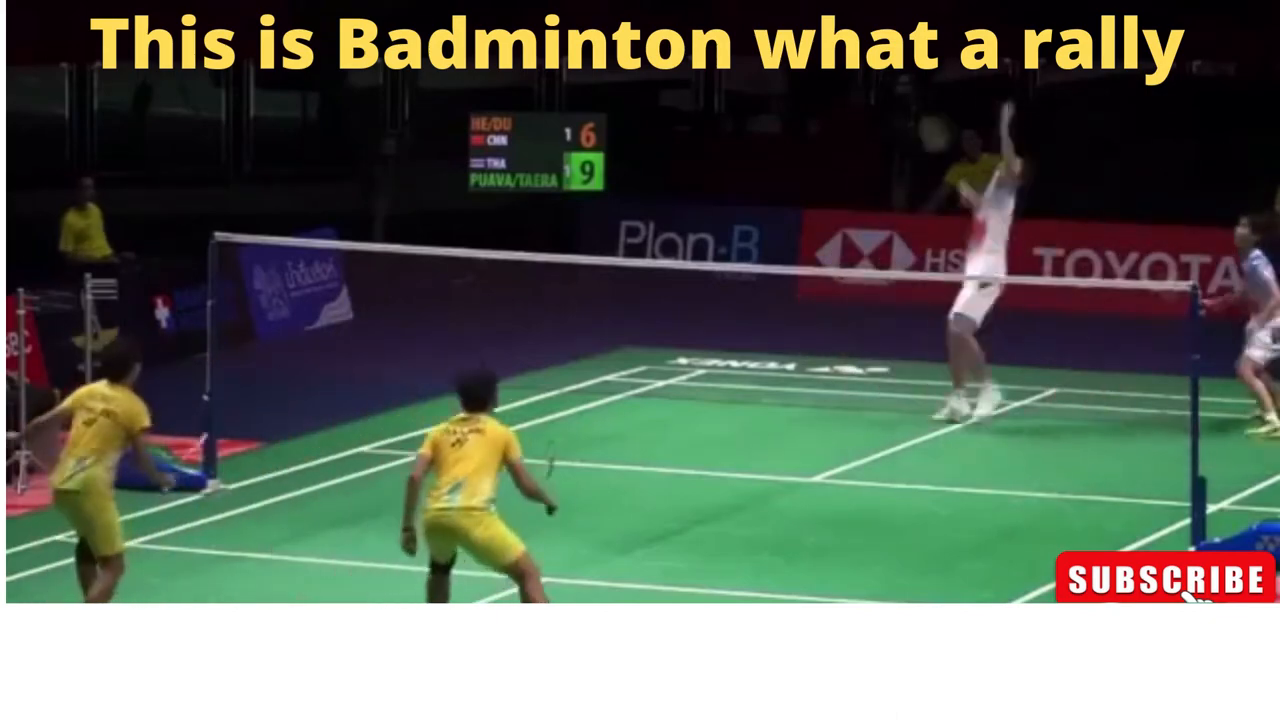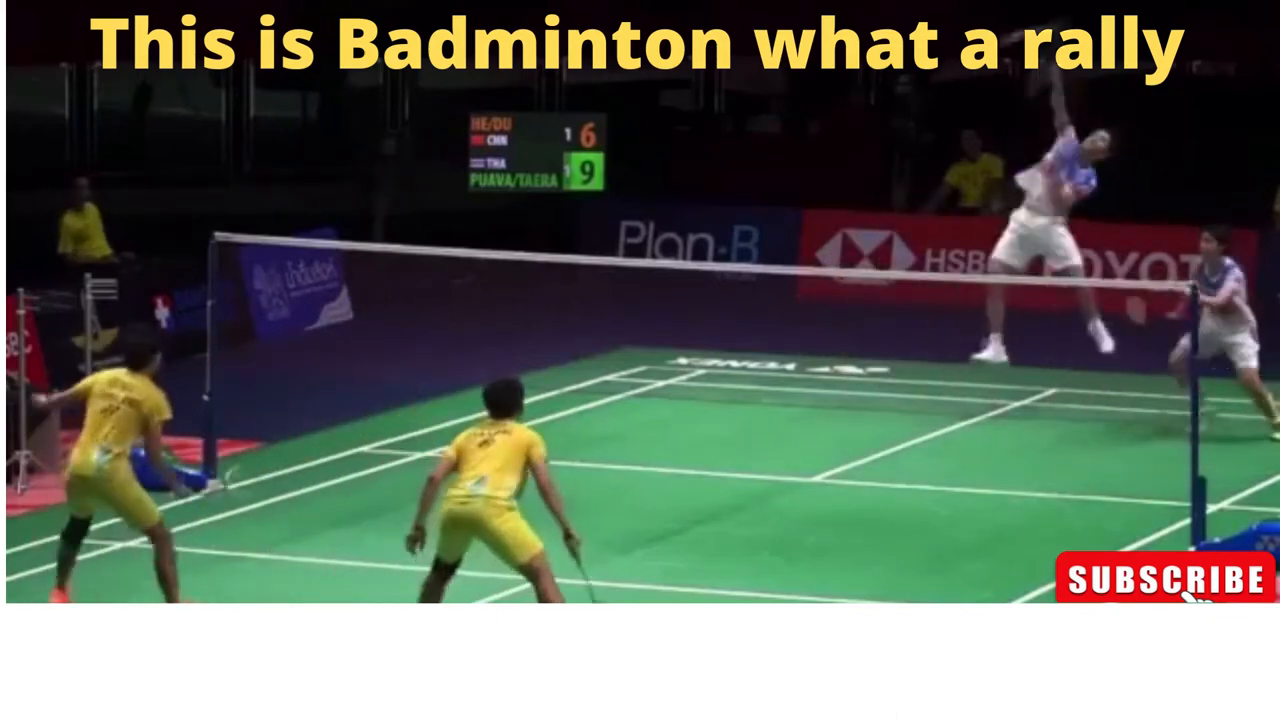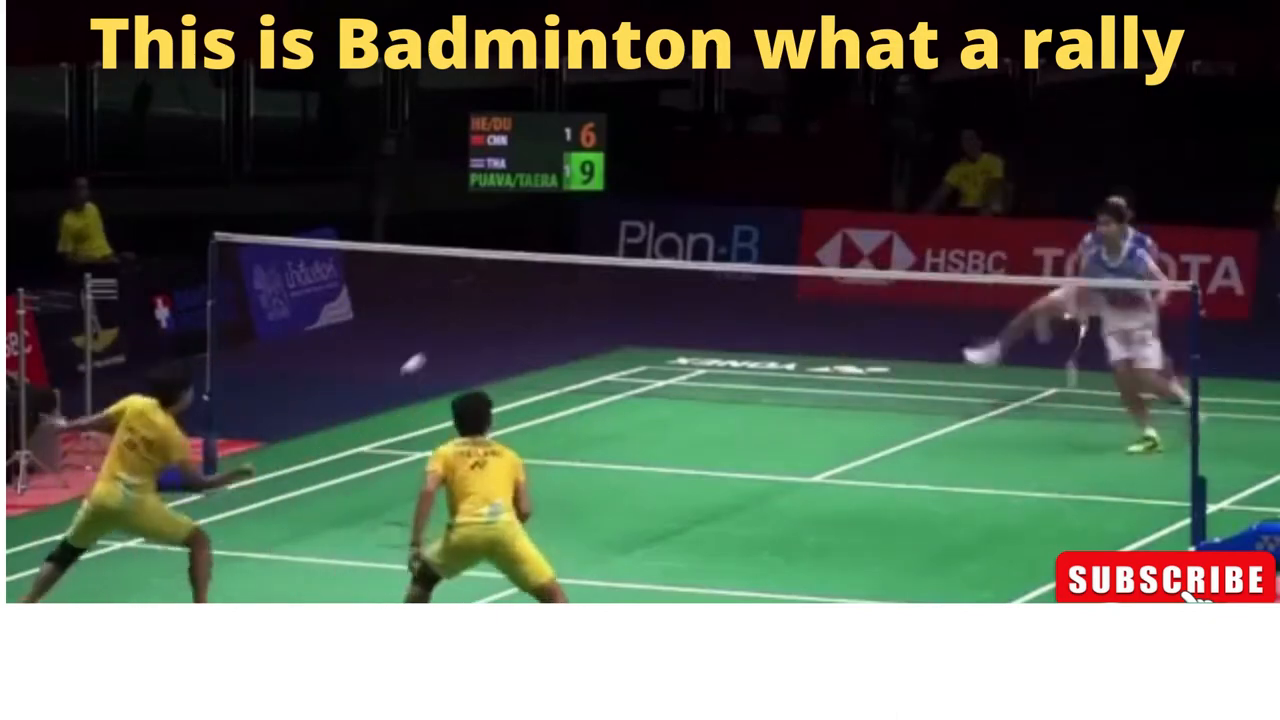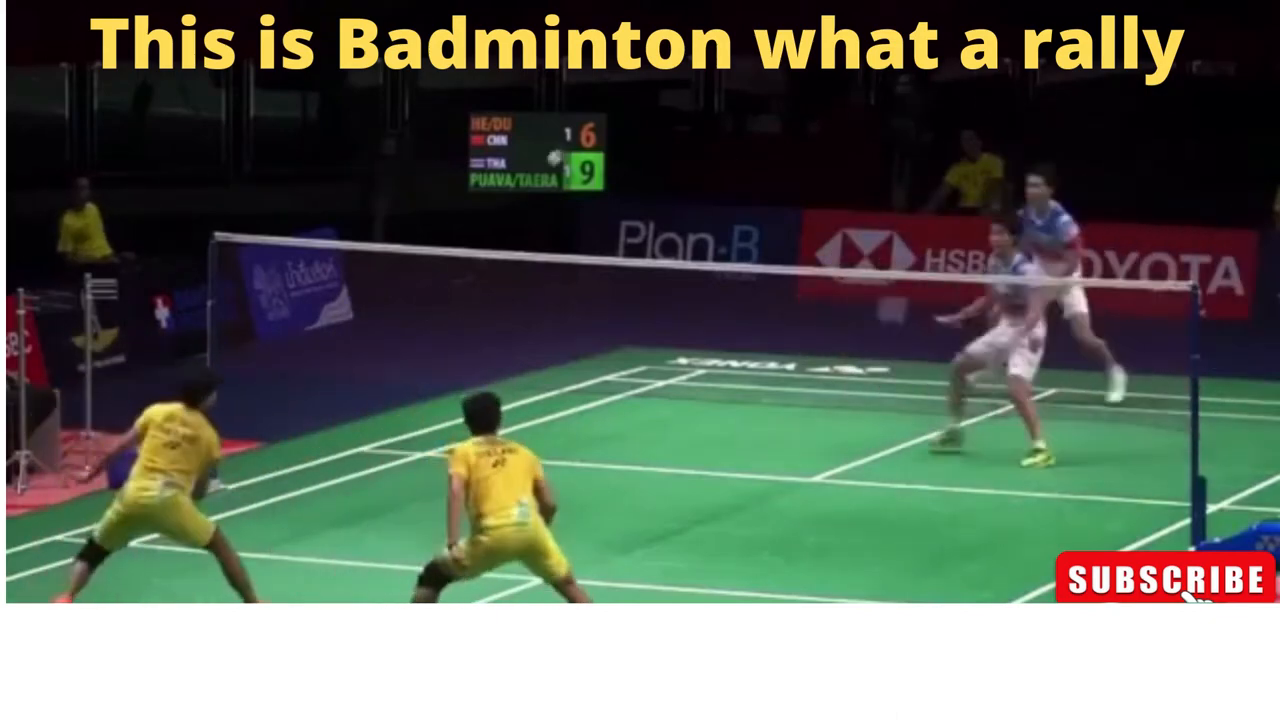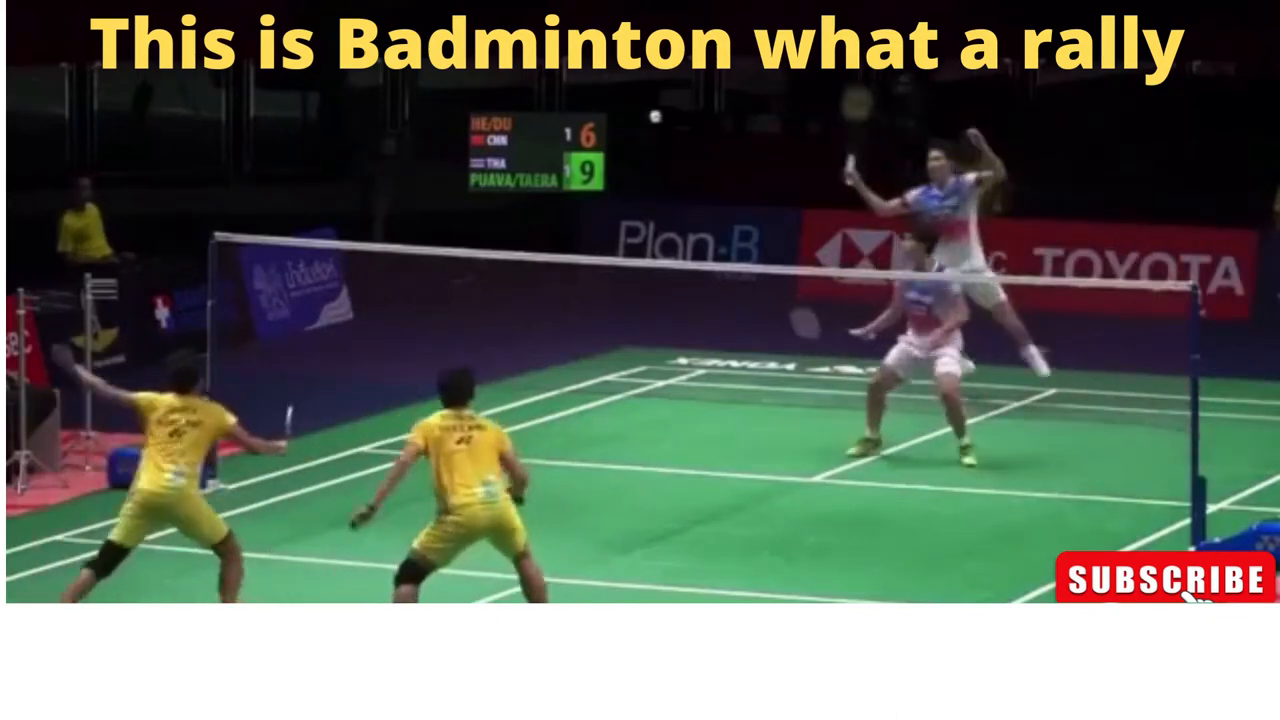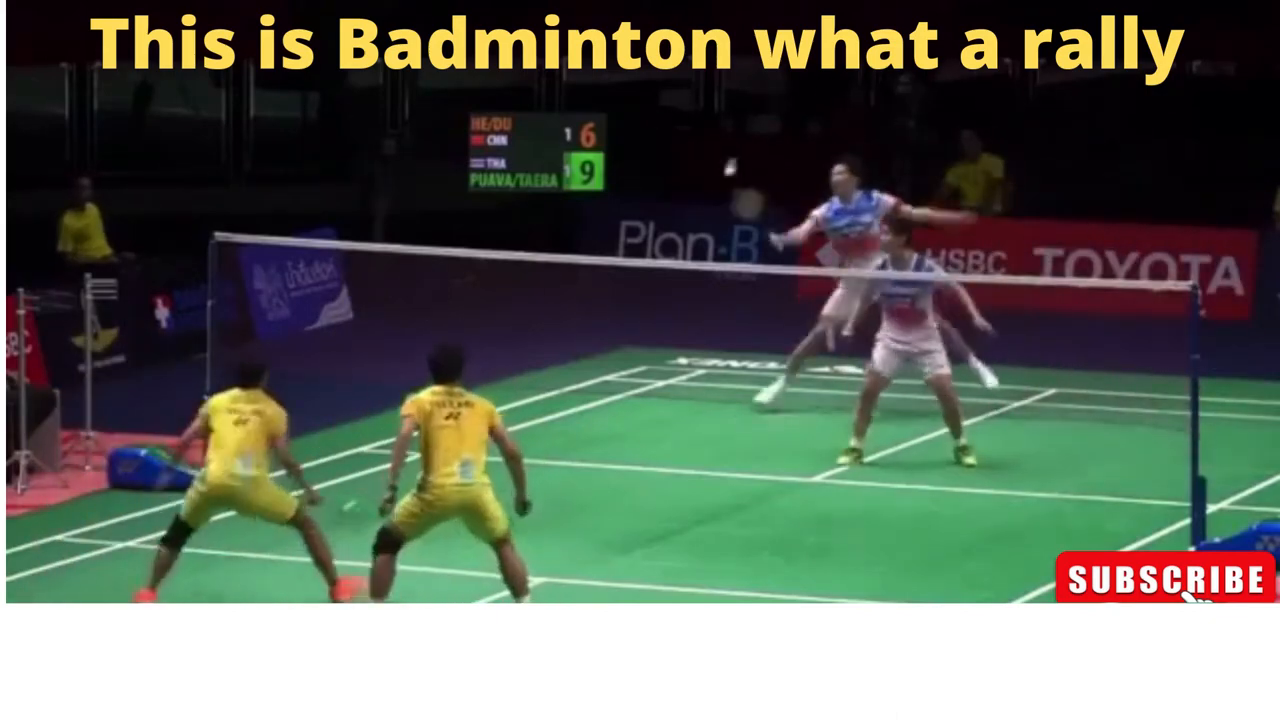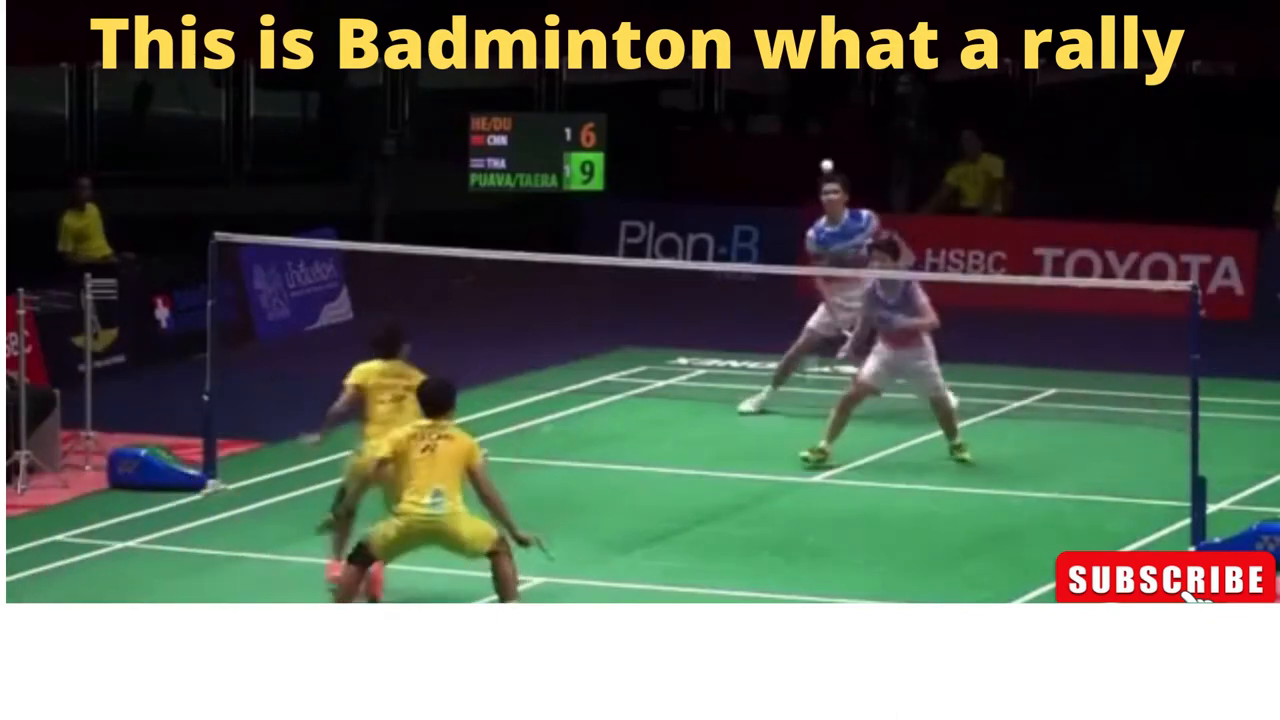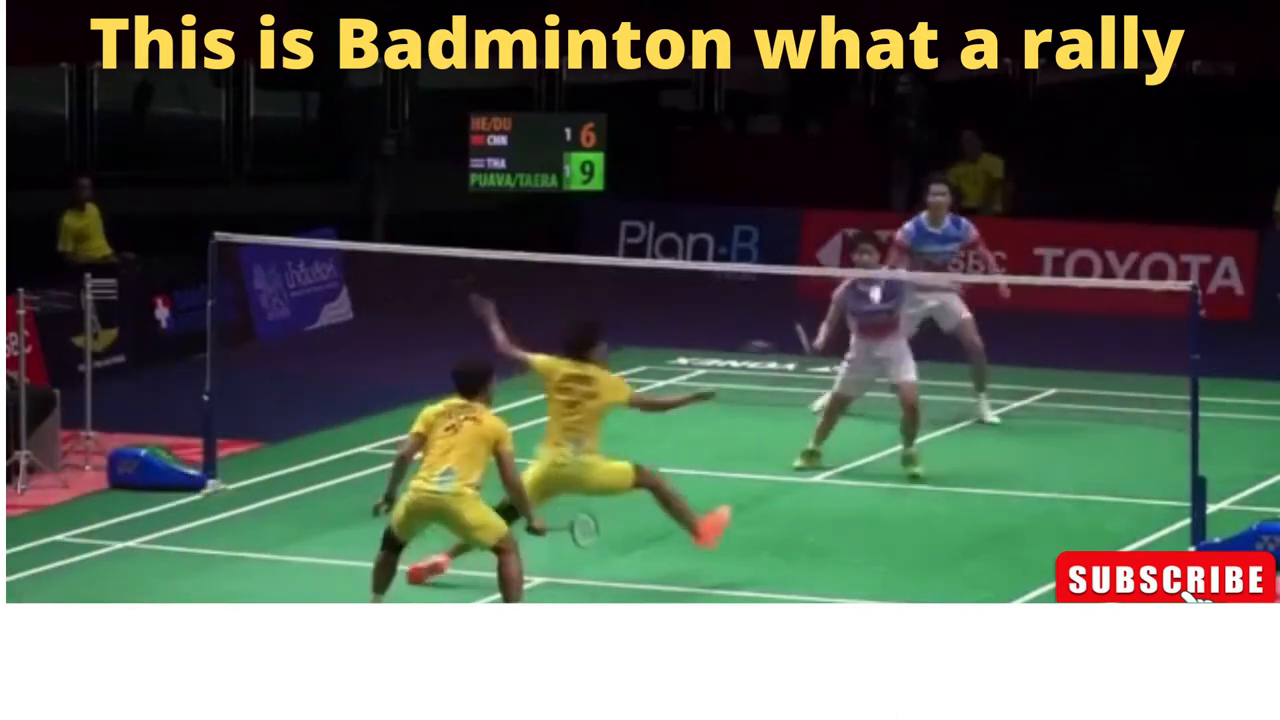
dt=0.3s
person 1, frame 1
left shoulder: (86, 393)
right shoulder: (134, 406)
left elbow: (46, 420)
right elbow: (142, 458)
right wrist: (162, 478)
left hip: (62, 486)
right hip: (91, 491)
left knee: (89, 542)
right knee: (113, 566)
person 1, frame 2
left shoulder: (104, 378)
right shoulder: (154, 397)
left elbow: (63, 398)
right elbow: (154, 452)
left wrist: (46, 402)
right wrist: (175, 484)
left hip: (79, 470)
right hip: (111, 475)
left knee: (78, 525)
right knee: (161, 538)
left ankle: (60, 591)
person 1, frame 3
left shoulder: (133, 404)
right shoulder: (172, 436)
left elbow: (94, 422)
right elbow: (197, 483)
left wrist: (67, 425)
right wrist: (235, 475)
left hip: (101, 499)
right hip: (136, 505)
left knee: (66, 552)
right knee: (200, 542)
person 1, frame 4
left shoulder: (156, 412)
right shoulder: (209, 438)
left elbow: (118, 449)
right elbow: (199, 490)
left wrist: (92, 473)
right wrist: (192, 498)
left hip: (130, 499)
right hip: (169, 503)
left knee: (91, 553)
right knee: (221, 547)
left ankle: (65, 601)
person 1, frame 5
left shoulder: (153, 403)
right shoulder: (213, 413)
left elbow: (108, 392)
right elbow: (252, 445)
left wrist: (74, 368)
right wrist: (275, 447)
left hip: (145, 493)
right hip: (181, 495)
left knee: (106, 559)
right knee: (230, 552)
person 1, frame 6
left shoulder: (216, 402)
right shoulder: (272, 409)
left elbow: (184, 441)
right elbow: (283, 454)
right wrist: (306, 488)
left hip: (214, 480)
right hip: (249, 482)
left knee: (178, 532)
right knee: (305, 524)
left ankle: (148, 594)
right ankle: (337, 586)
person 1, frame 7
left shoulder: (364, 372)
right shoulder: (418, 380)
left elbow: (340, 408)
left wrist: (320, 432)
left hip: (368, 456)
left knee: (345, 502)
left ankle: (337, 564)
right ankle: (375, 569)
person 1, frame 8
left shoulder: (555, 368)
right shoulder: (609, 383)
left elbow: (505, 350)
right elbow: (651, 404)
left wrist: (490, 316)
right wrist: (691, 398)
left hip: (548, 466)
right hip: (583, 467)
left knee: (504, 516)
right knee: (651, 479)
left ankle: (443, 560)
right ankle: (700, 529)
person 2, frame 1
left shoulder: (1005, 184)
right shoulder: (996, 191)
left elbow: (1010, 164)
left wrist: (1005, 125)
right wrist: (971, 198)
left hip: (985, 272)
right hip: (977, 270)
left knee: (959, 331)
right knee: (954, 331)
left ankle: (987, 388)
right ankle: (958, 400)
person 2, frame 2
left shoulder: (1088, 179)
right shoulder: (1069, 140)
left elbow: (1062, 202)
right elbow: (1059, 109)
left wrist: (1053, 179)
right wrist: (1057, 80)
left hip: (1050, 226)
right hip: (1024, 219)
left knee: (1076, 276)
right knee: (995, 276)
left ankle: (1095, 325)
right ankle: (995, 344)
person 2, frame 3
right shoulder: (1093, 240)
right elbow: (1074, 264)
right hip: (1088, 288)
right knee: (1035, 311)
left ankle: (1173, 384)
right ankle: (996, 350)
person 2, frame 4
left shoulder: (1063, 221)
right shoulder: (1024, 214)
left elbow: (1076, 259)
left wrist: (1049, 275)
left hip: (1065, 278)
right hip: (1038, 275)
left knee: (1083, 336)
left ankle: (1114, 372)
person 2, frame 5
left shoulder: (966, 184)
right shoulder: (921, 195)
left elbow: (999, 174)
right elbow: (884, 209)
left wrist: (982, 146)
right wrist: (859, 183)
left hip: (971, 264)
right hip: (941, 268)
left knee: (1004, 313)
left ankle: (1029, 349)
person 2, frame 6
left shoulder: (874, 201)
right shoulder: (825, 212)
left elbow: (912, 214)
right elbow: (801, 233)
left wrist: (959, 217)
right wrist: (783, 239)
right hip: (853, 281)
right knee: (820, 333)
left ankle: (972, 362)
right ankle: (783, 381)
person 2, frame 7
left shoulder: (865, 219)
right shoulder: (815, 234)
right elbow: (819, 277)
left wrist: (905, 261)
right wrist: (832, 306)
right hip: (836, 299)
right knee: (802, 347)
right ankle: (767, 394)
person 2, frame 8
left shoulder: (963, 227)
right shoulder: (911, 230)
left elbow: (984, 254)
right elbow: (893, 266)
left wrist: (1000, 281)
left hip: (946, 293)
right hip: (911, 294)
left knee: (975, 346)
left ankle: (982, 403)
person 3, frame 1
left shoulder: (1257, 263)
right shoulder: (1248, 260)
left wrist: (1259, 324)
right wrist: (1218, 302)
right hip: (1259, 323)
left knee: (1245, 371)
right knee: (1254, 370)
person 3, frame 2
left shoulder: (1233, 273)
right shoulder: (1202, 266)
left elbow: (1218, 301)
right wrist: (1179, 310)
left hip: (1238, 328)
right hip: (1212, 323)
left knee: (1249, 380)
right knee: (1176, 362)
person 3, frame 3
left shoulder: (1138, 256)
right shoulder: (1092, 254)
left elbow: (1163, 282)
left wrist: (1159, 298)
left hip: (1141, 322)
right hip: (1114, 323)
left knee: (1148, 381)
right knee: (1124, 380)
left ankle: (1179, 393)
right ankle: (1148, 435)
person 3, frame 4
left shoulder: (1024, 269)
right shoulder: (994, 264)
left elbow: (1038, 305)
left wrist: (1027, 330)
right wrist: (958, 316)
left hip: (1026, 335)
right hip: (1005, 329)
left knee: (1017, 392)
right knee: (959, 367)
left ankle: (1041, 448)
right ankle: (954, 429)
person 3, frame 5
left shoulder: (944, 277)
left elbow: (963, 313)
right elbow: (894, 312)
left wrist: (940, 334)
right wrist: (868, 329)
left hip: (944, 344)
right hip: (913, 341)
left knee: (949, 391)
right knee: (876, 386)
left ankle: (965, 445)
right ankle: (872, 438)
person 3, frame 6
left shoulder: (927, 269)
right shoulder: (879, 269)
left elbow: (959, 291)
right elbow: (864, 300)
left wrist: (976, 317)
left hip: (925, 338)
right hip: (890, 338)
left knee: (946, 393)
right knee: (869, 391)
left ankle: (961, 447)
right ankle: (855, 447)
person 3, frame 7
left shoulder: (911, 290)
right shoulder: (870, 293)
left elbow: (932, 322)
right elbow: (865, 324)
left wrist: (908, 323)
right wrist: (848, 347)
left hip: (918, 356)
right hip: (886, 353)
left knee: (941, 404)
right knee: (850, 397)
left ankle: (956, 444)
right ankle: (823, 449)
person 3, frame 8
left shoulder: (897, 282)
right shoulder: (846, 290)
right elbow: (829, 322)
right wrist: (820, 340)
left hip: (895, 352)
right hip: (861, 353)
left knee: (911, 402)
right knee: (836, 404)
left ankle: (909, 453)
right ankle: (813, 451)
person 4, frame 1
left shoulder: (439, 432)
right shoulder: (501, 434)
left elbow: (415, 477)
right elbow: (525, 485)
left wrist: (407, 526)
right wrist: (547, 501)
left hip: (435, 516)
right hip: (472, 515)
left knee: (440, 566)
right knee: (528, 574)
person 4, frame 2
left shoulder: (466, 436)
right shoulder: (529, 437)
left elbow: (435, 478)
right elbow: (545, 485)
left wrist: (418, 525)
right wrist: (567, 529)
left hip: (454, 509)
right hip: (493, 509)
left knee: (442, 568)
right knee: (542, 575)
person 4, frame 3
left shoulder: (444, 453)
right shoulder: (509, 456)
left elbow: (428, 492)
right elbow: (524, 509)
left wrist: (415, 544)
left hip: (464, 534)
right hip: (505, 530)
left knee: (424, 576)
right knee: (554, 596)
person 4, frame 4
left shoulder: (462, 453)
right shoulder: (525, 453)
left elbow: (455, 495)
right elbow: (550, 504)
left wrist: (453, 545)
left hip: (492, 535)
right hip: (531, 530)
left knee: (431, 579)
right knee: (567, 585)
person 4, frame 5
left shoulder: (429, 426)
right shoulder: (492, 428)
left elbow: (402, 465)
right elbow: (521, 476)
left wrist: (372, 506)
right wrist: (516, 494)
left hip: (459, 514)
right hip: (499, 508)
left knee: (409, 575)
right knee: (523, 558)
person 4, frame 6
left shoulder: (419, 402)
right shoulder: (482, 406)
left elbow: (403, 438)
right elbow: (512, 452)
left wrist: (392, 487)
right wrist: (522, 493)
left hip: (436, 491)
right hip: (476, 490)
left knee: (386, 544)
right knee: (504, 546)
person 4, frame 7
left shoulder: (400, 436)
right shoulder: (465, 441)
left elbow: (366, 476)
right elbow: (487, 492)
left wrist: (340, 513)
right wrist: (514, 531)
left hip: (408, 519)
right hip: (451, 519)
left knee: (359, 558)
right knee: (500, 550)
person 4, frame 8
left shoulder: (432, 413)
right shoulder: (495, 425)
left elbow: (403, 456)
right elbow: (511, 480)
left wrist: (389, 494)
right wrist: (531, 518)
left hip: (419, 495)
right hip: (458, 499)
left knee: (391, 546)
right knee: (507, 550)
